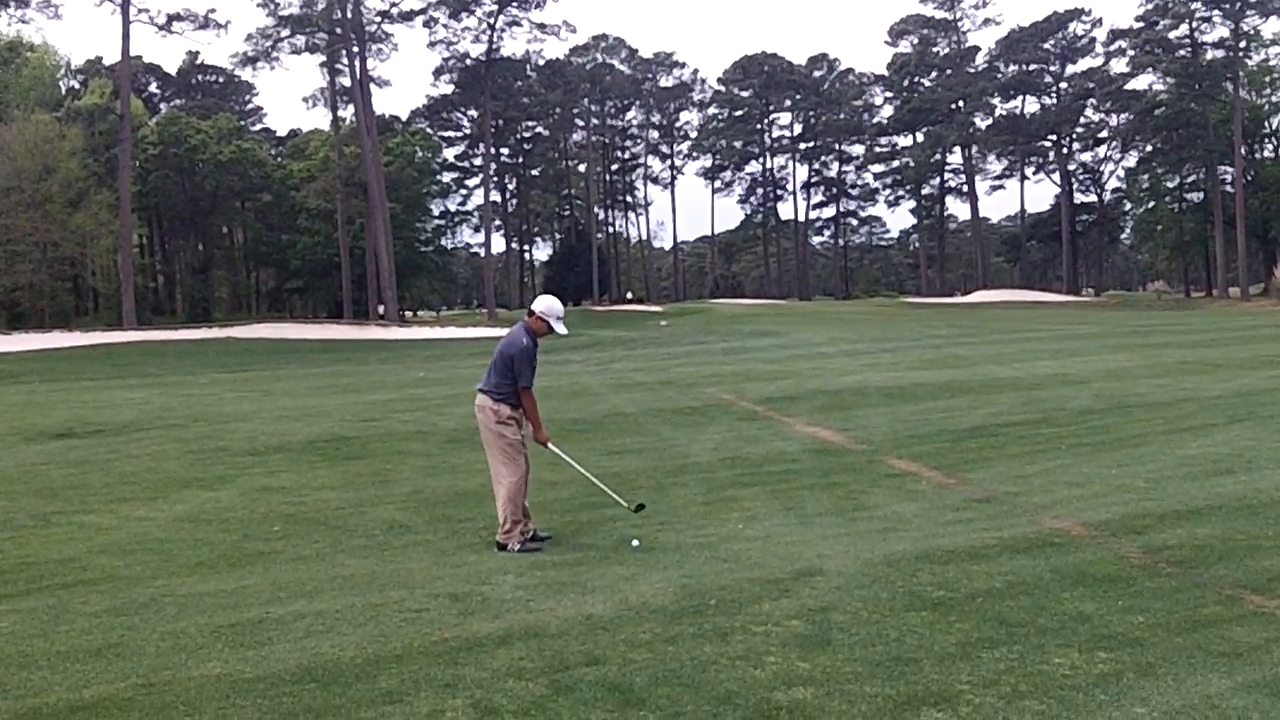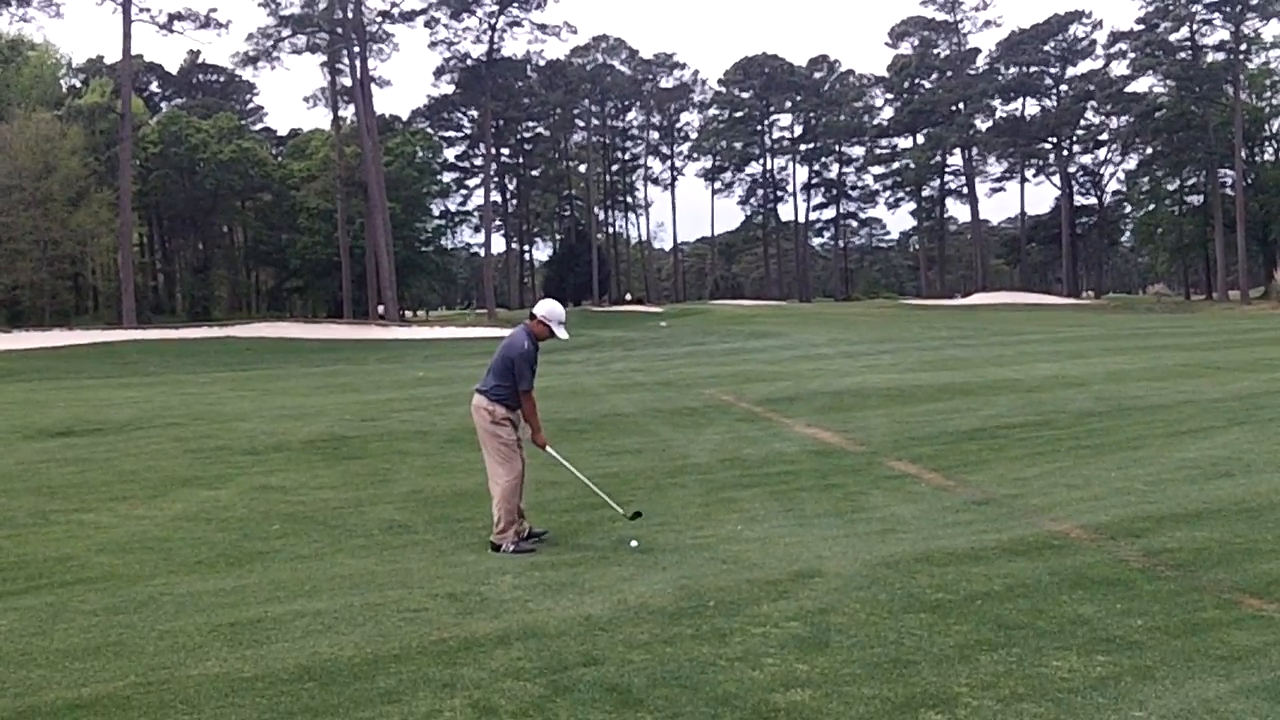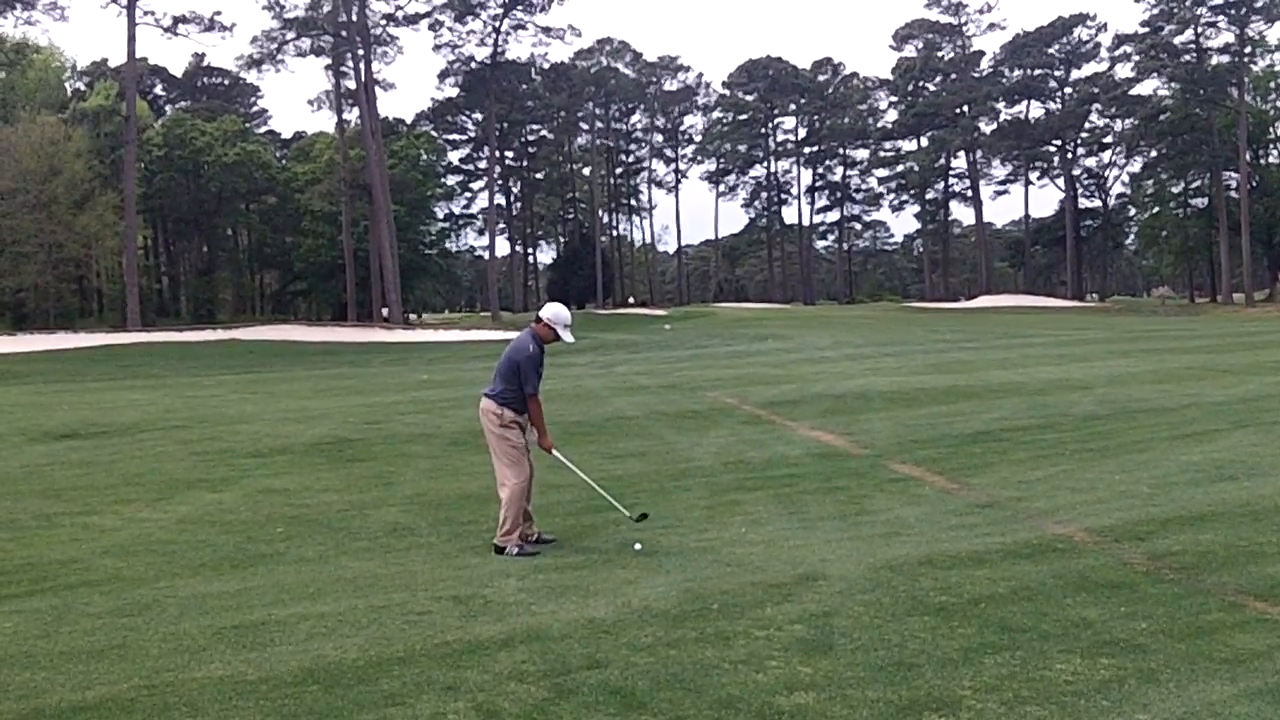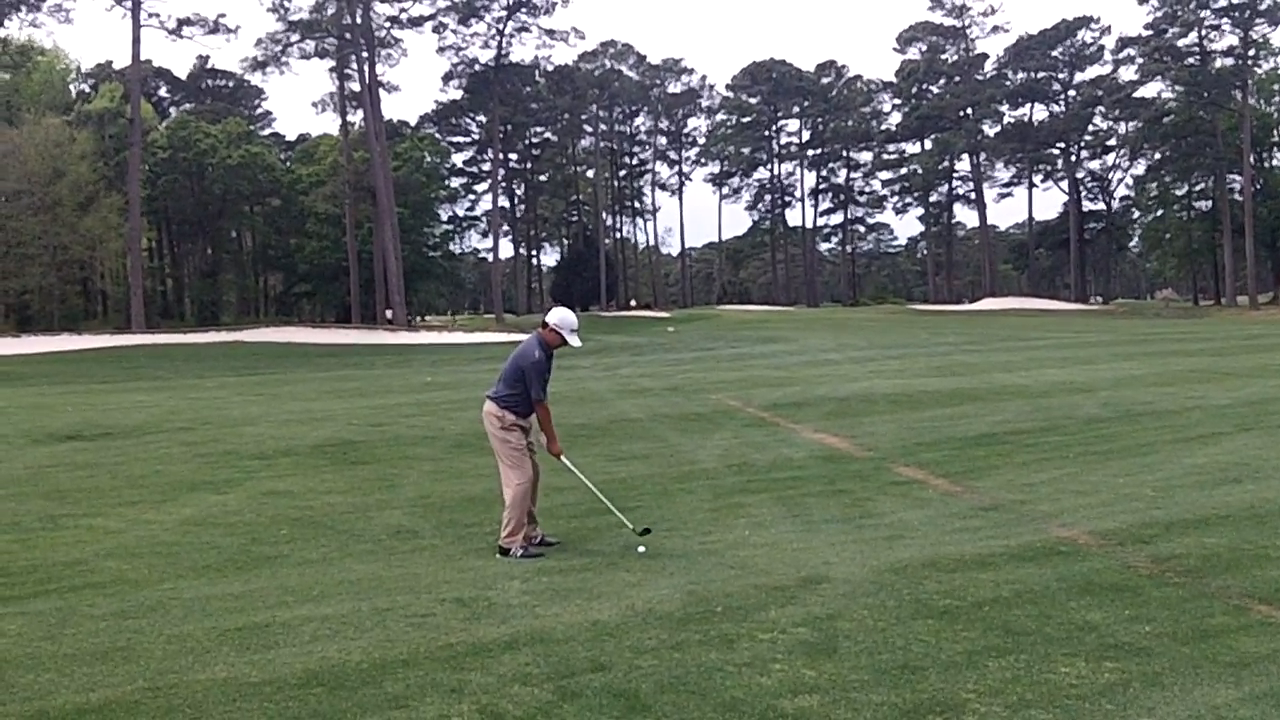
dt=0.7s
person 1, frame 1
left shoulder: (526, 337)
right shoulder: (522, 344)
left elbow: (524, 389)
right elbow: (526, 392)
left wrist: (529, 421)
right wrist: (538, 429)
left hip: (505, 408)
right hip: (496, 409)
left knee: (519, 470)
right knee: (511, 473)
left ankle: (522, 528)
right ankle: (509, 539)
person 1, frame 2
left shoulder: (525, 338)
right shoulder: (523, 347)
left elbow: (523, 392)
right elbow: (526, 395)
left wrist: (530, 425)
right wrist: (537, 432)
left hip: (501, 409)
right hip: (492, 410)
left knee: (516, 469)
right knee: (507, 473)
left ankle: (517, 527)
right ankle: (502, 539)
person 1, frame 3
left shoulder: (532, 342)
right shoulder: (528, 350)
right elbow: (532, 398)
left wrist: (535, 427)
right wrist: (543, 435)
left hip: (510, 413)
right hip: (500, 414)
left knee: (524, 474)
right knee: (515, 477)
left ankle: (525, 532)
right ankle: (506, 542)
person 1, frame 4
left shoulder: (541, 348)
right shoulder: (534, 356)
left elbow: (538, 400)
right elbow: (540, 403)
left wrist: (547, 435)
right wrist: (552, 440)
left hip: (515, 416)
right hip: (502, 417)
left knee: (530, 474)
right knee: (519, 478)
left ankle: (529, 533)
right ankle: (510, 544)
